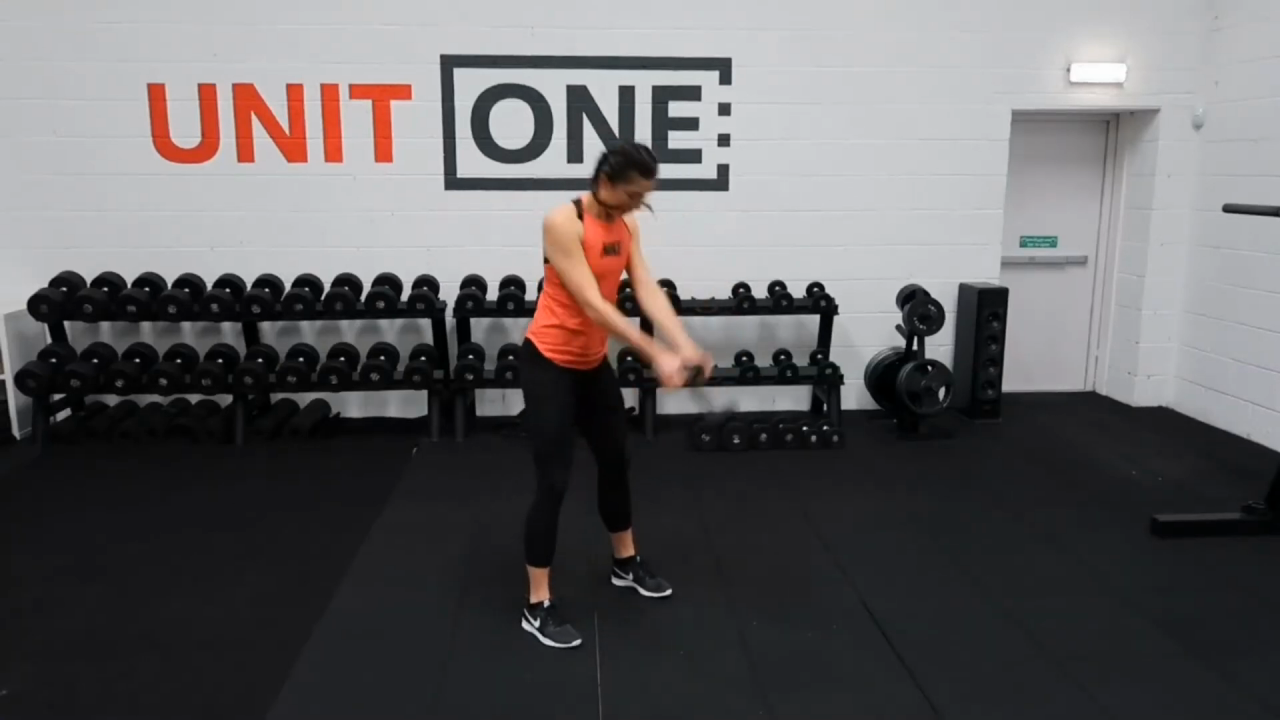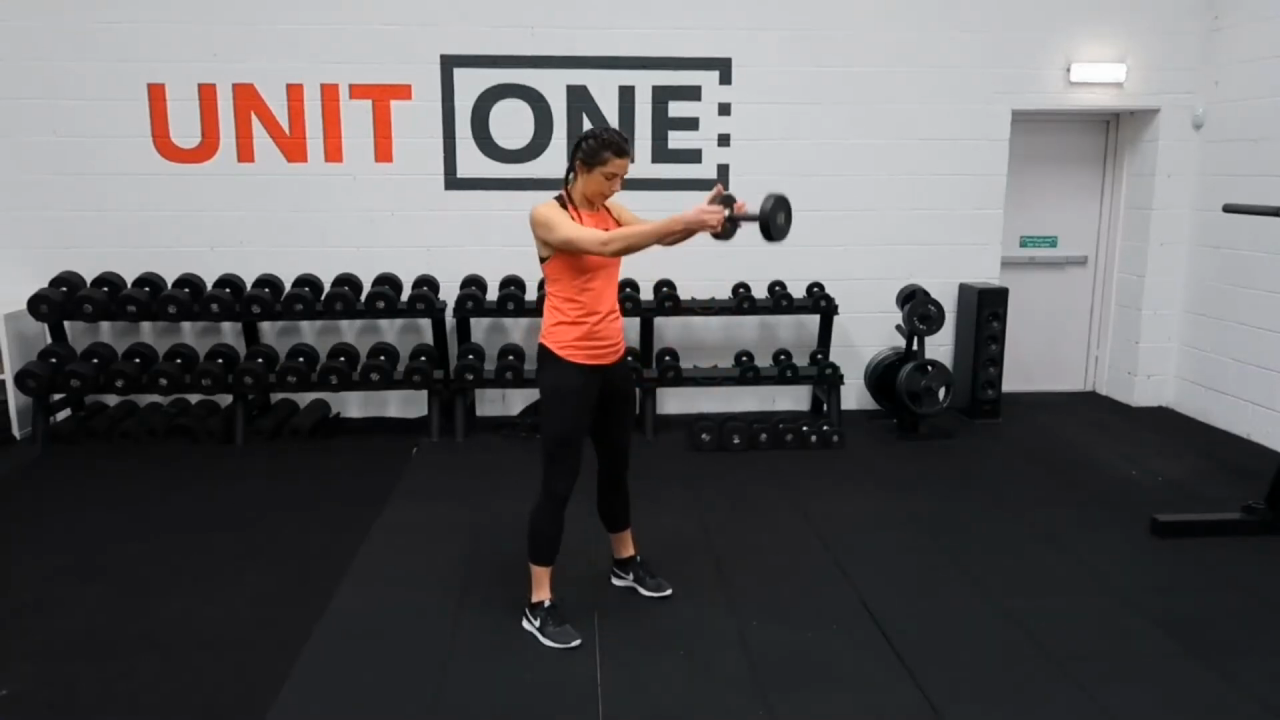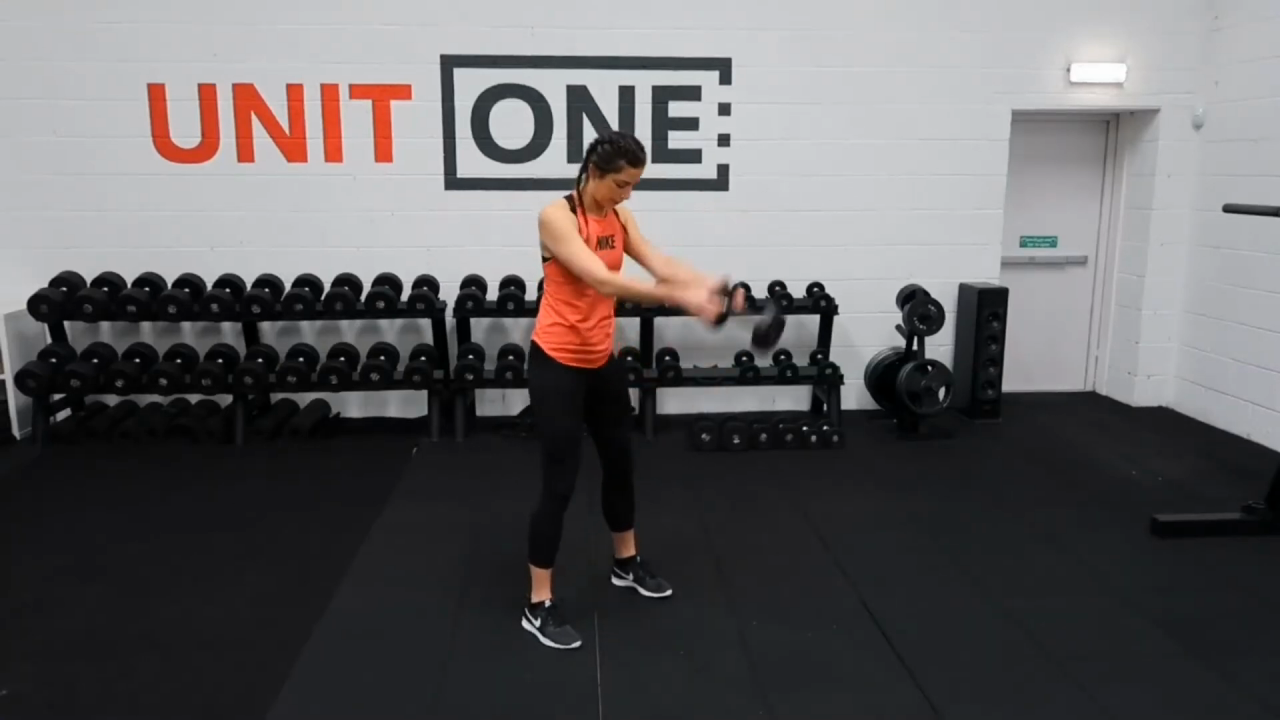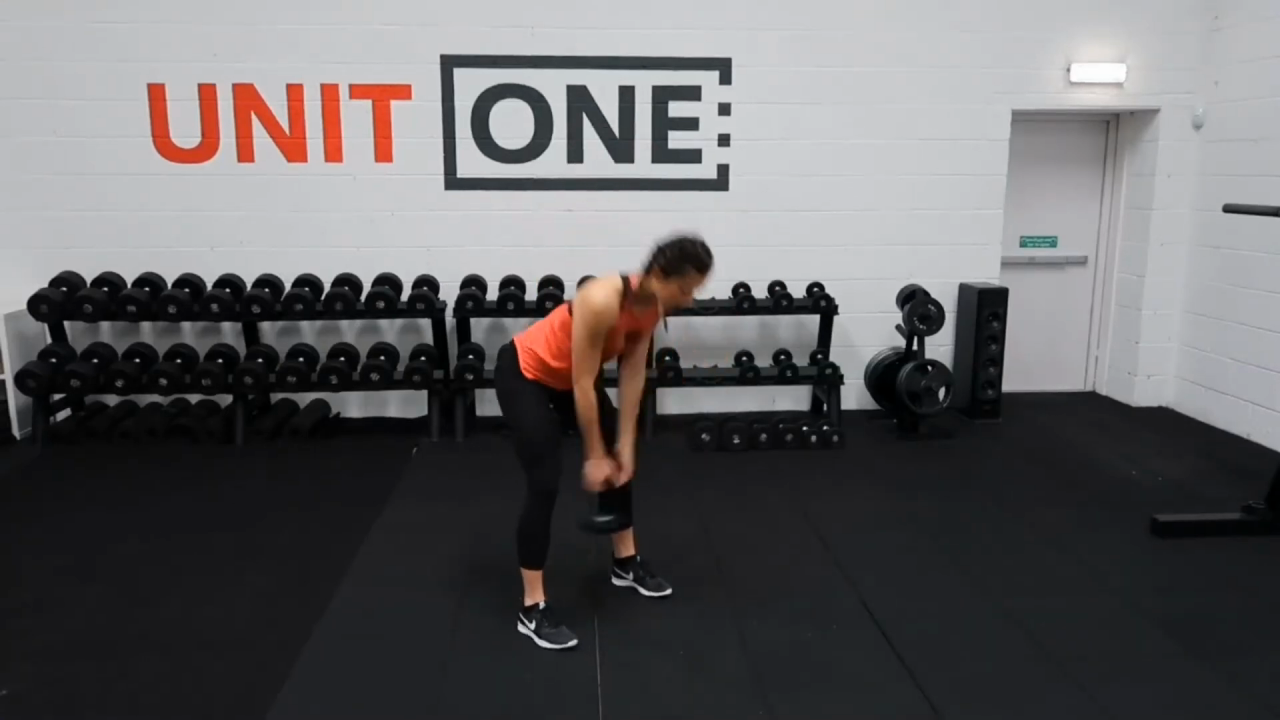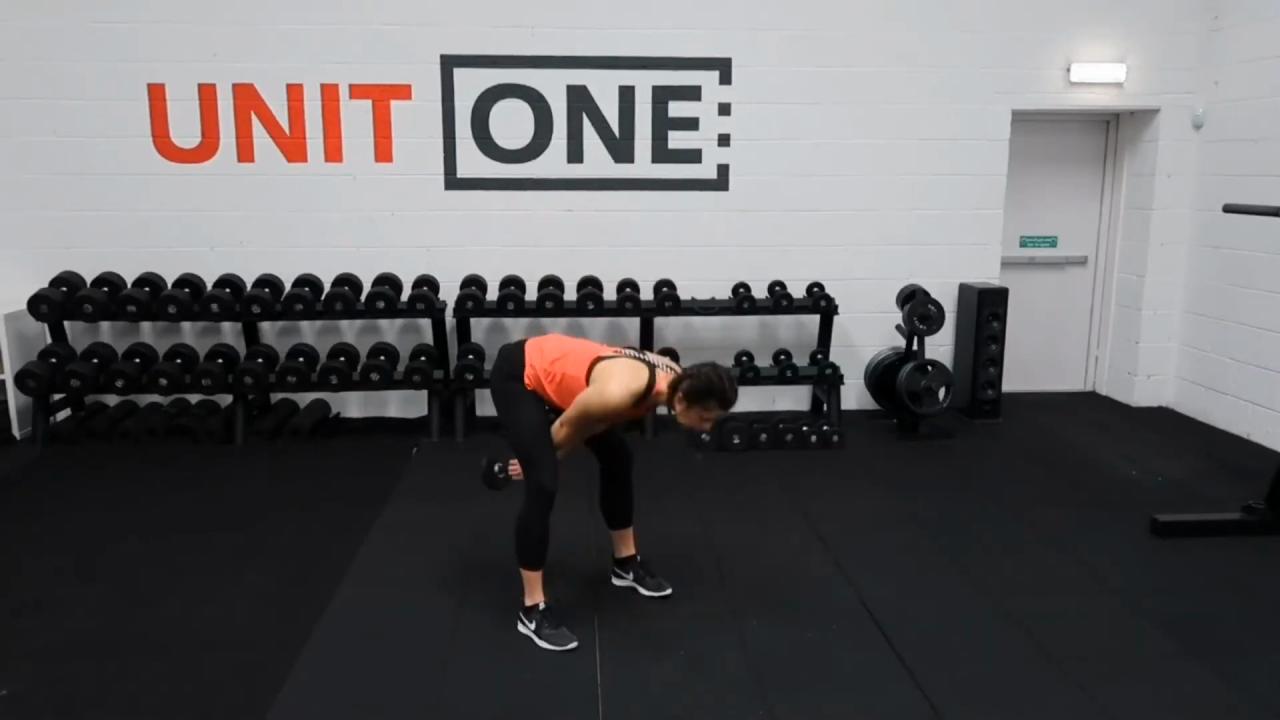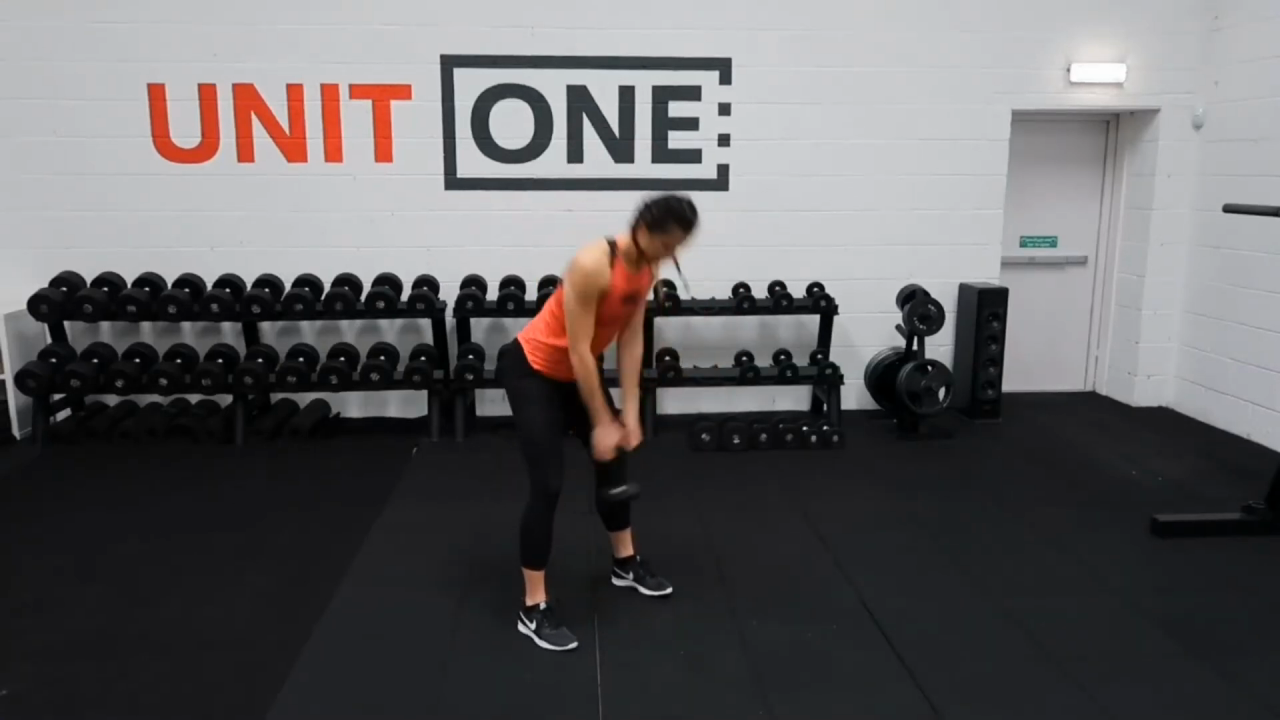
dt=0.3s
person 1, frame 1
left shoulder: (626, 226)
right shoulder: (562, 222)
left elbow: (647, 290)
right elbow: (592, 304)
left wrist: (683, 346)
right wrist: (655, 355)
left hip: (593, 363)
right hip: (548, 363)
left knee: (615, 463)
right knee: (554, 482)
left ankle: (625, 564)
right ankle: (538, 606)
person 1, frame 2
left shoulder: (609, 208)
right shoulder: (547, 215)
left elbow: (660, 235)
right elbow: (605, 244)
left wrist: (701, 218)
right wrist: (684, 218)
left hip: (613, 362)
right hip: (567, 365)
left knee: (616, 466)
right knee: (559, 482)
left ankle: (625, 562)
right ankle: (539, 606)
person 1, frame 3
left shoulder: (619, 217)
right shoulder: (556, 217)
left elbow: (658, 264)
right elbow: (603, 281)
left wrist: (706, 285)
right wrist: (683, 298)
left hip: (602, 362)
right hip: (558, 365)
left knee: (620, 463)
right knee: (560, 483)
left ankle: (626, 562)
right ankle: (538, 606)
person 1, frame 4
left shoulder: (653, 304)
right shoulder: (603, 301)
left elbow: (633, 375)
right elbow: (583, 385)
left wrist: (625, 444)
right wrist: (594, 455)
left hip: (567, 379)
right hip: (526, 374)
left knee: (620, 468)
right knee: (545, 484)
left ankle: (626, 563)
right ankle: (532, 610)
person 1, frame 5
left shoulder: (668, 377)
right shoulder: (620, 391)
left elbow: (597, 421)
right elbow: (566, 427)
left wrist: (547, 455)
right wrist: (538, 457)
left hip: (553, 367)
right hip: (519, 374)
left knee: (617, 457)
right knee: (543, 484)
left ankle: (626, 561)
right ankle: (532, 609)
person 1, frame 6
left shoulder: (644, 268)
right shoulder: (593, 265)
left elbow: (631, 343)
right elbow: (580, 352)
left wrist: (630, 415)
right wrist: (600, 424)
left hip: (578, 372)
right hip: (533, 368)
left knee: (613, 460)
right knee: (548, 482)
left ankle: (626, 562)
right ankle: (533, 606)
